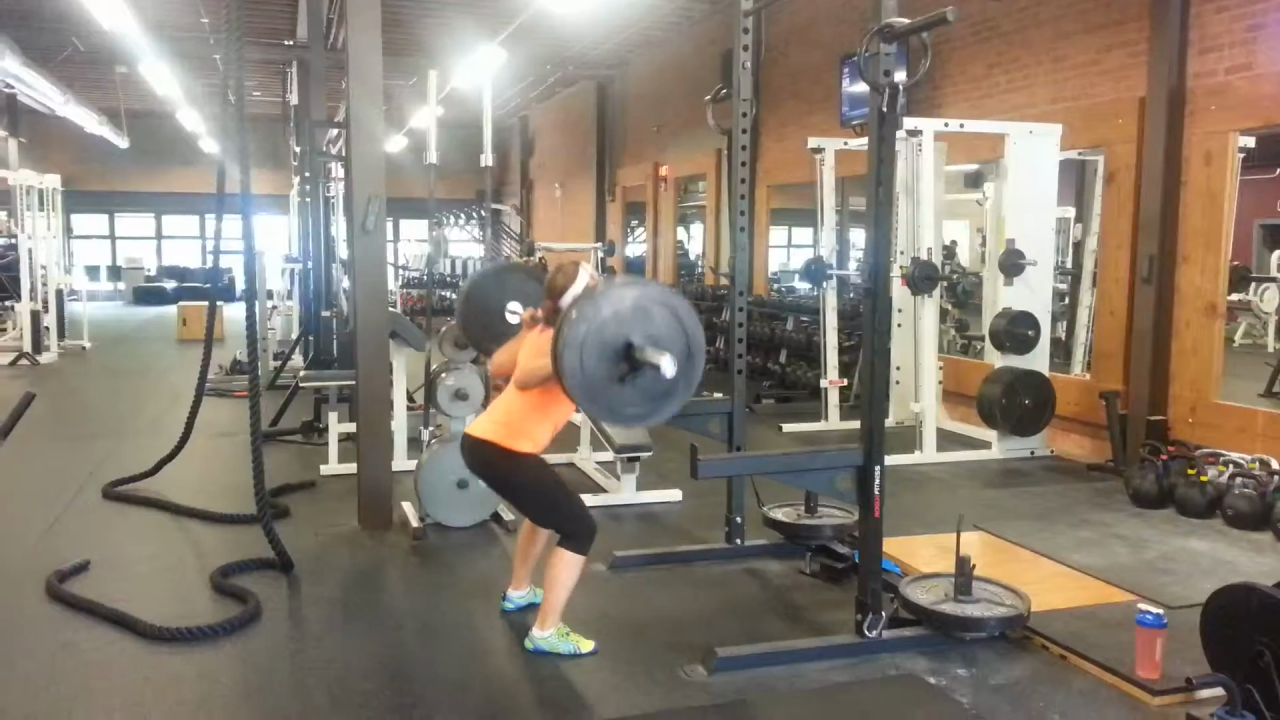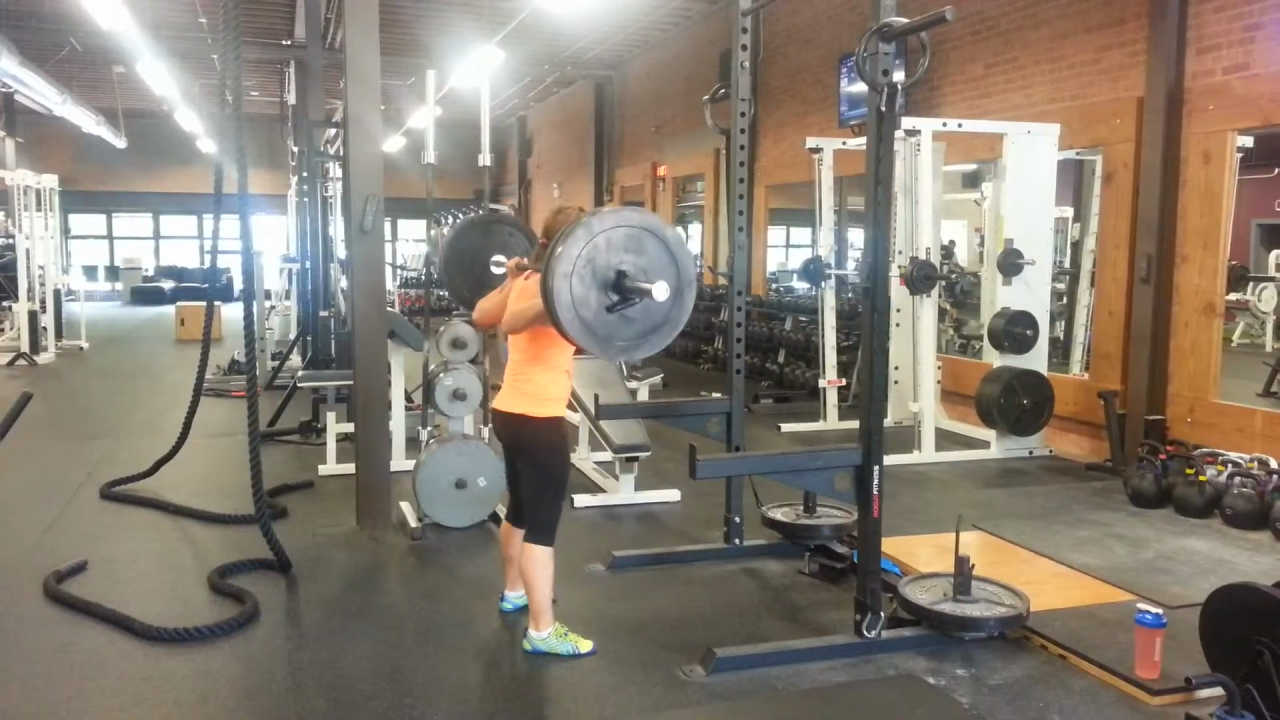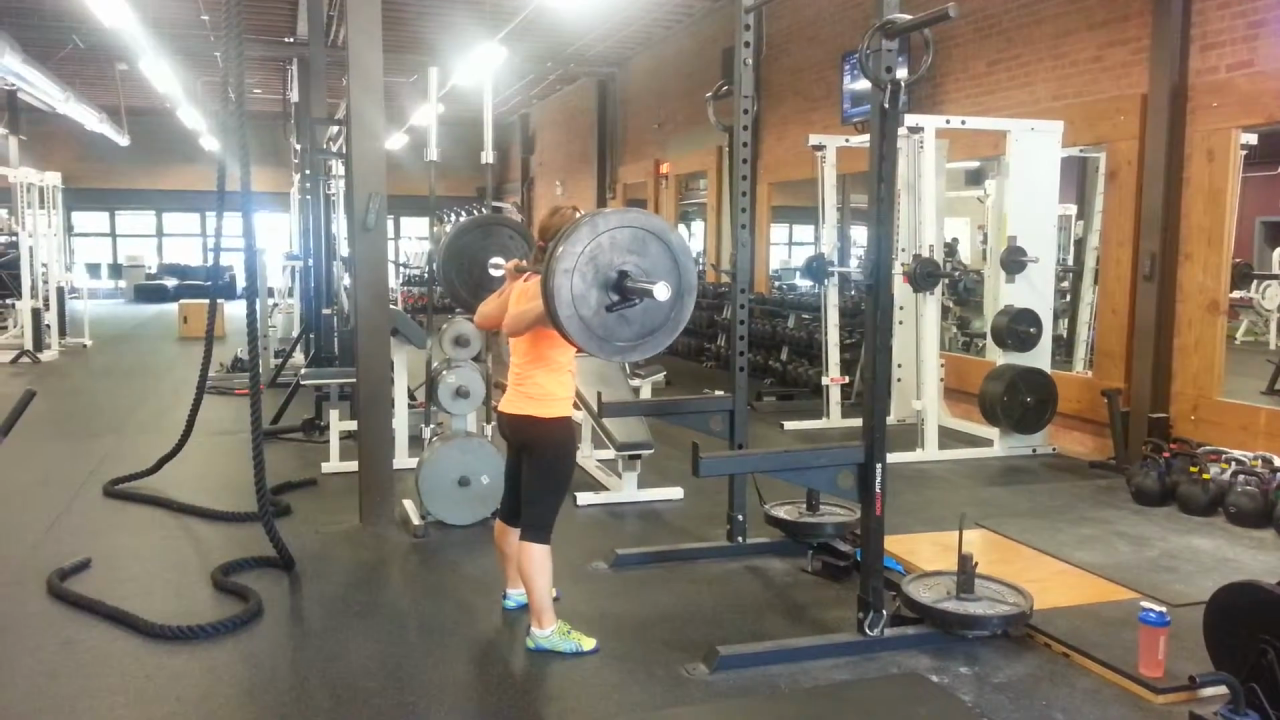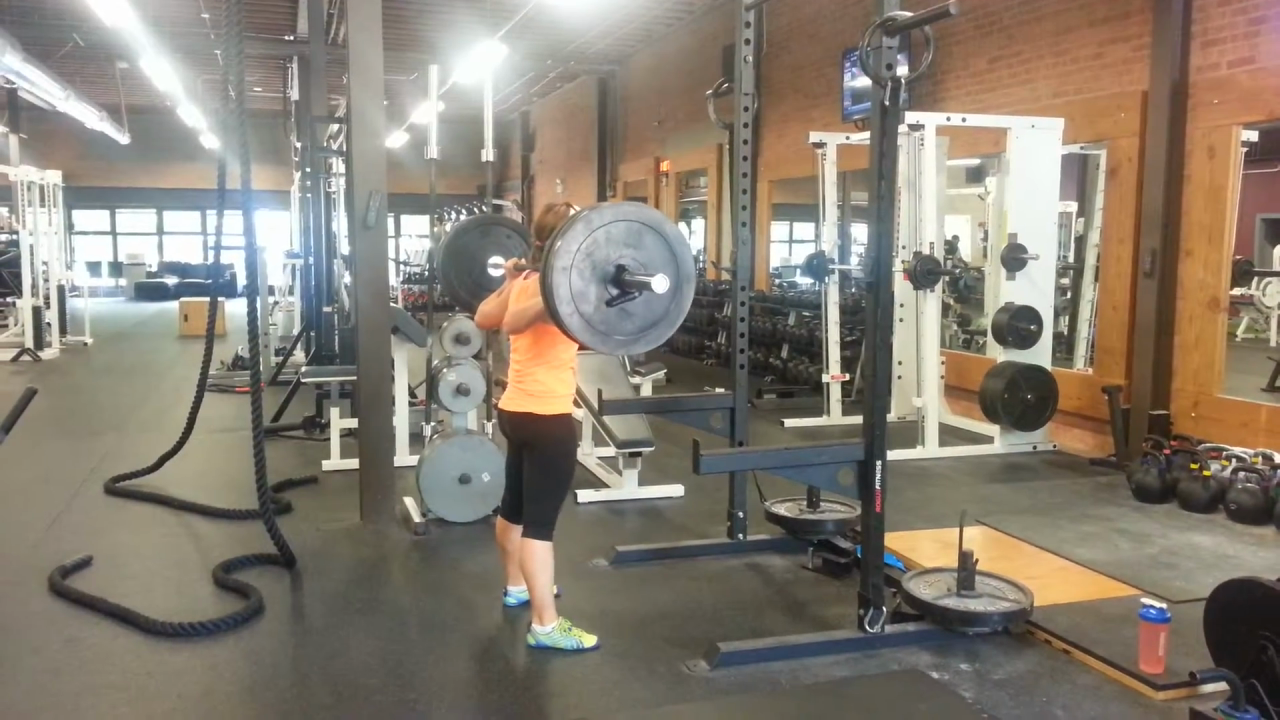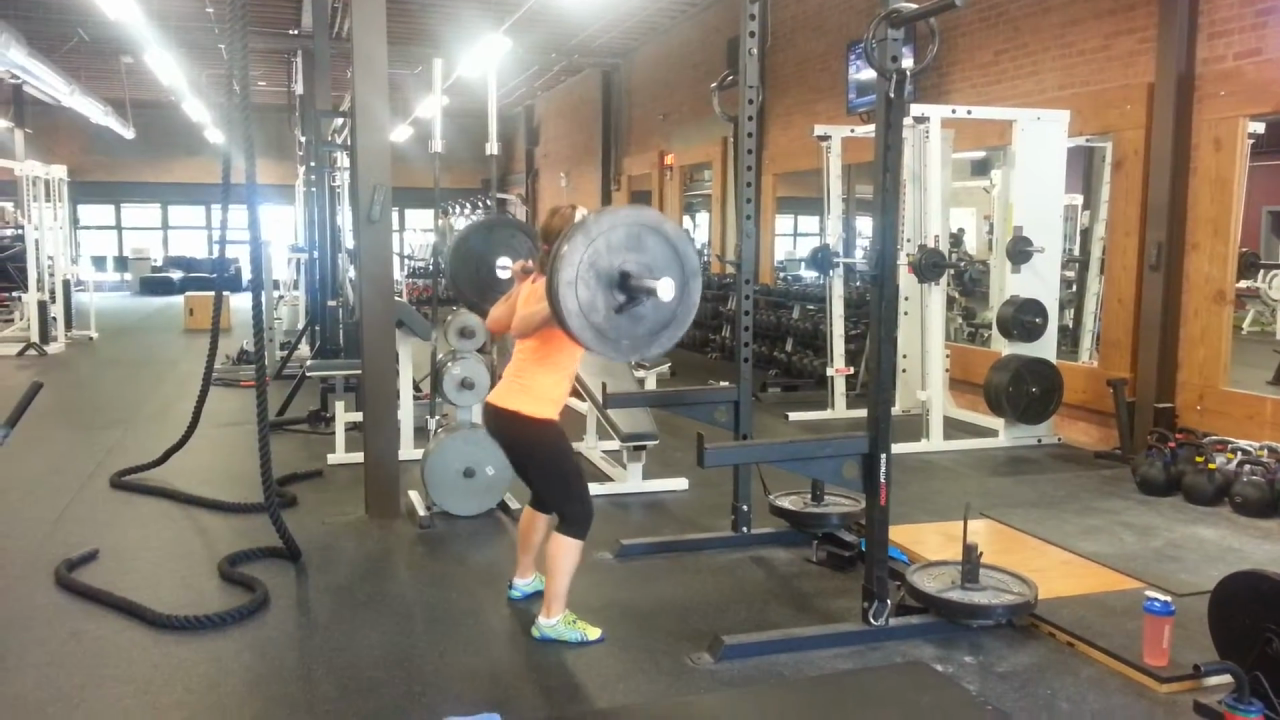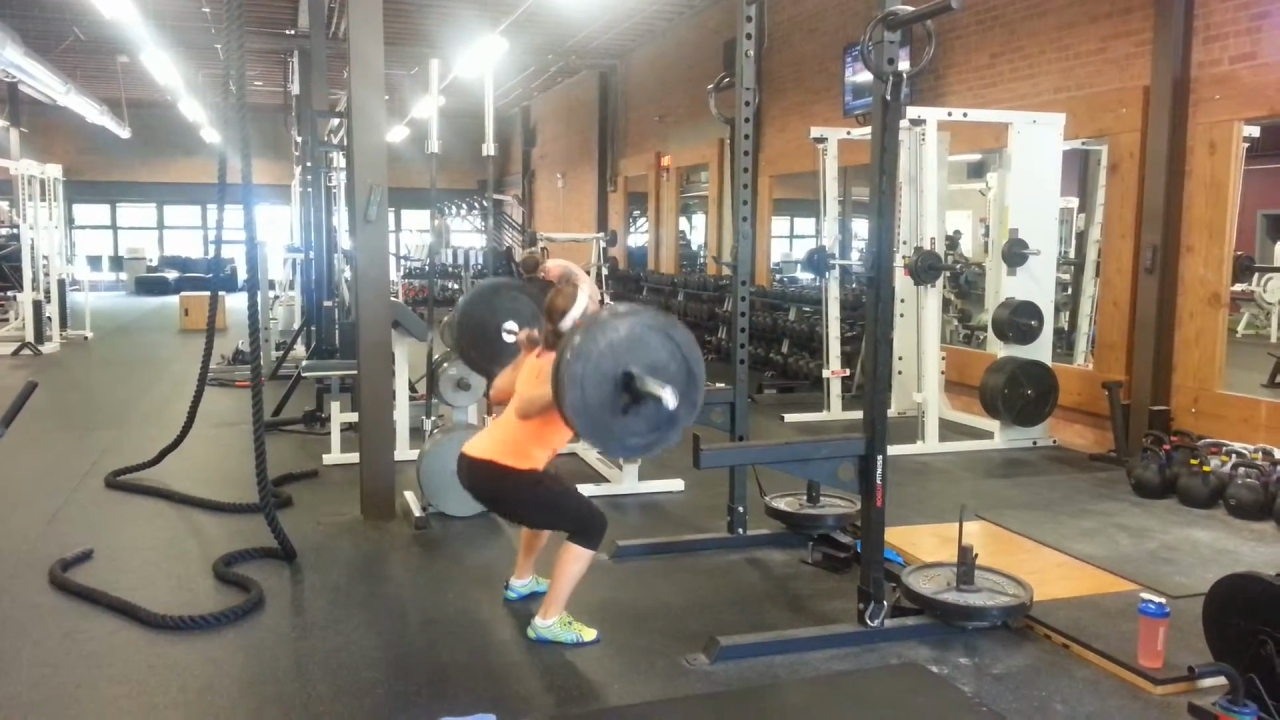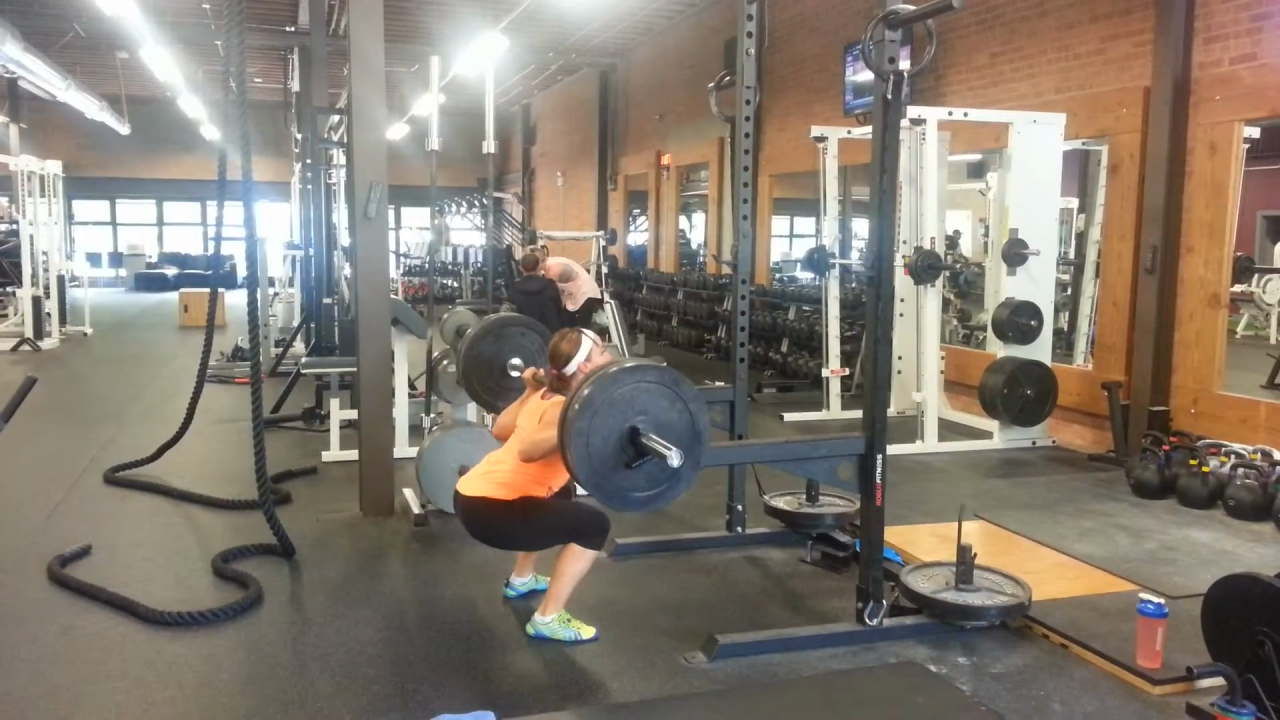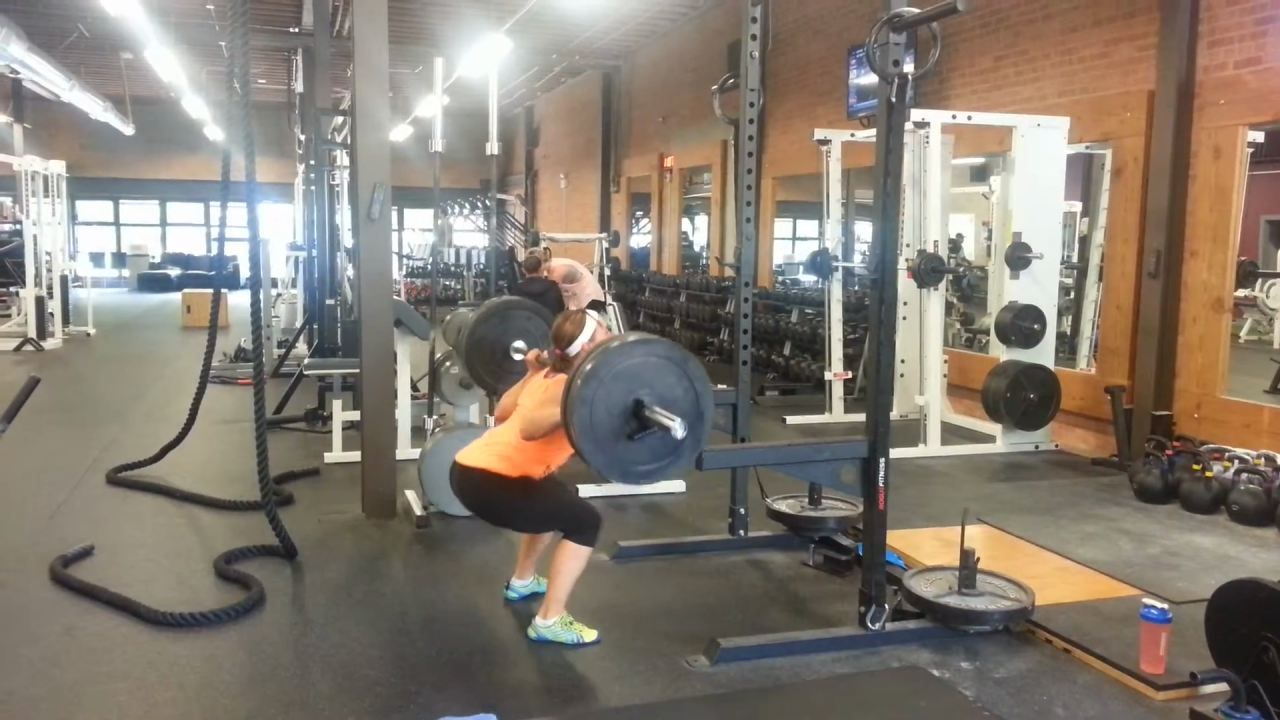
dt=0.4s
person 1, frame 1
left shoulder: (543, 334)
left elbow: (497, 368)
right elbow: (524, 379)
left wrist: (526, 331)
left hip: (482, 440)
right hip: (502, 451)
left knee: (551, 507)
right knee: (579, 528)
left ankle: (518, 592)
right ankle: (546, 633)
person 1, frame 2
left shoulder: (529, 281)
left elbow: (481, 316)
right elbow: (512, 322)
left wrist: (511, 279)
left hip: (509, 412)
right hip: (536, 418)
left knee: (521, 511)
right knee: (542, 524)
left ankle: (514, 591)
right ankle: (542, 631)
person 1, frame 3
left shoulder: (527, 283)
left elbow: (482, 319)
right elbow: (514, 326)
left wrist: (509, 281)
left hip: (516, 413)
right hip: (545, 420)
left knee: (514, 509)
right knee: (537, 524)
left ankle: (516, 589)
right ankle: (545, 629)
person 1, frame 4
left shoulder: (527, 281)
left elbow: (483, 318)
right elbow: (515, 323)
left wrist: (509, 280)
left hip: (517, 410)
right hip: (546, 417)
left knee: (516, 506)
right knee: (539, 522)
left ankle: (517, 586)
right ankle: (546, 626)
person 1, frame 5
left shoulder: (536, 281)
left elbow: (494, 323)
right elbow: (522, 327)
left wrist: (518, 282)
left hip: (504, 408)
right hip: (529, 417)
left knee: (547, 496)
right knee: (577, 514)
left ankle: (523, 579)
right ankle: (552, 620)
person 1, frame 6
left shoulder: (542, 354)
left elbow: (497, 392)
right elbow: (526, 408)
left wrist: (525, 352)
left hip: (478, 459)
right hip: (496, 471)
left knee: (553, 498)
right knee: (590, 524)
left ankle: (520, 581)
right ankle: (549, 621)
person 1, frame 7
left shoulder: (545, 396)
left elbow: (500, 429)
right elbow: (528, 452)
left wrist: (529, 390)
left hip: (474, 492)
right hip: (488, 509)
left knee: (561, 495)
right knee: (594, 525)
left ankle: (520, 579)
right ankle: (547, 619)
person 1, frame 8
left shoulder: (549, 375)
right elbow: (529, 429)
left hip: (471, 469)
right hip: (485, 481)
left knee: (558, 499)
right knee: (584, 521)
left ankle: (522, 581)
right ankle: (549, 622)
